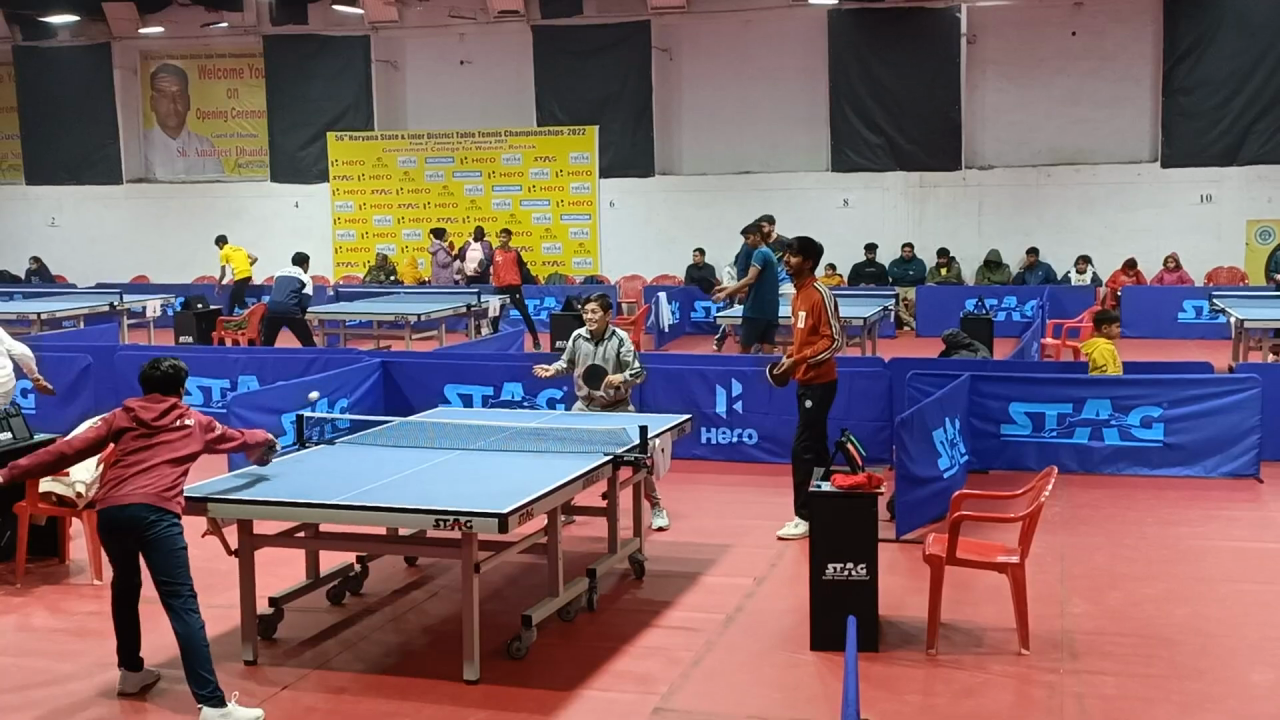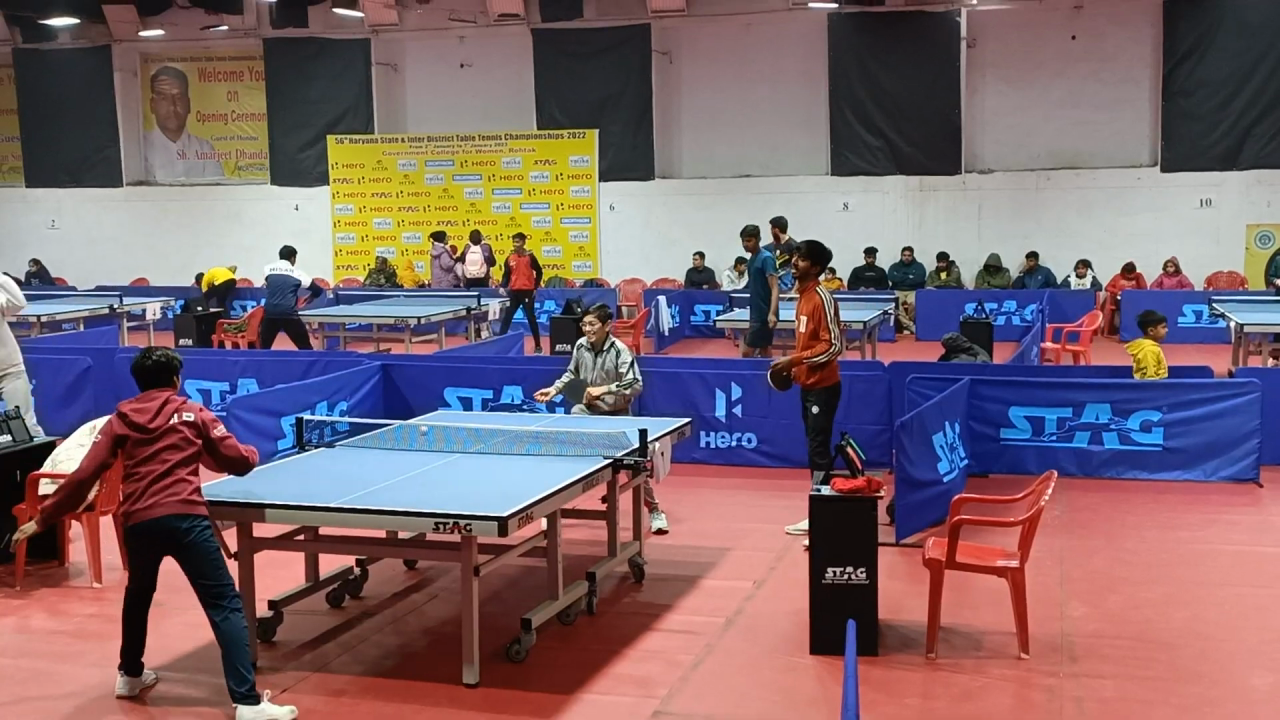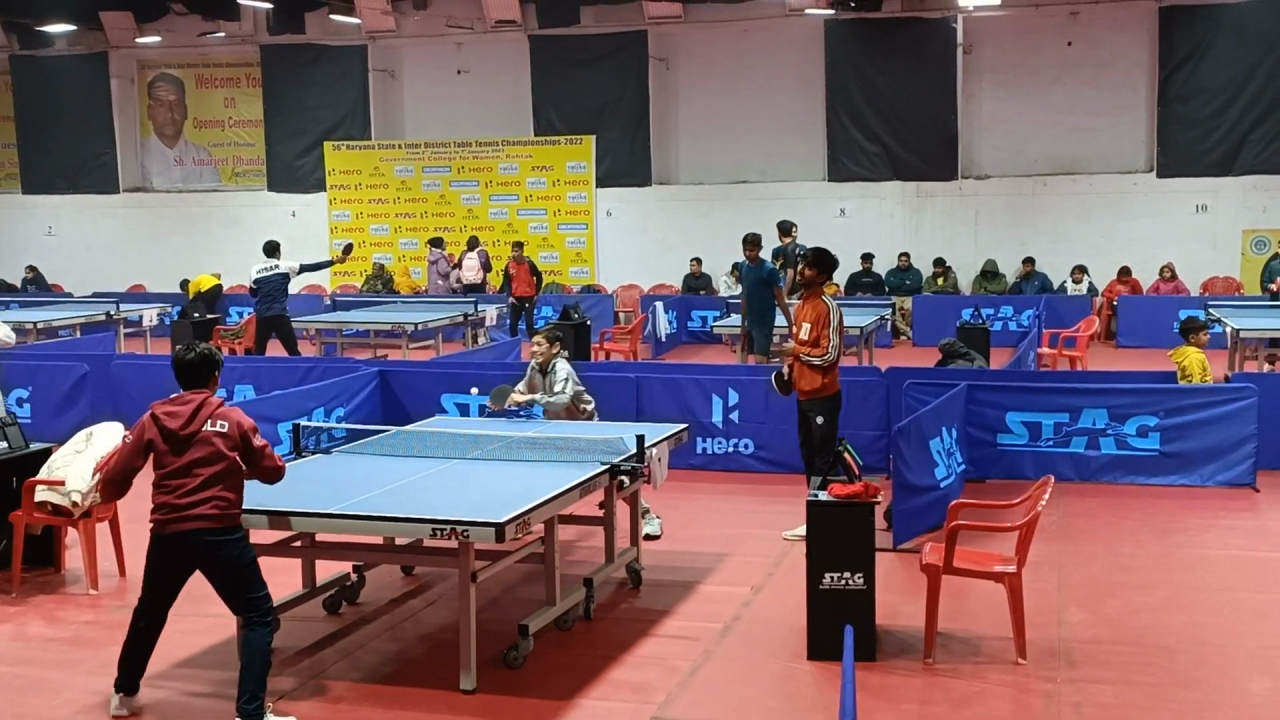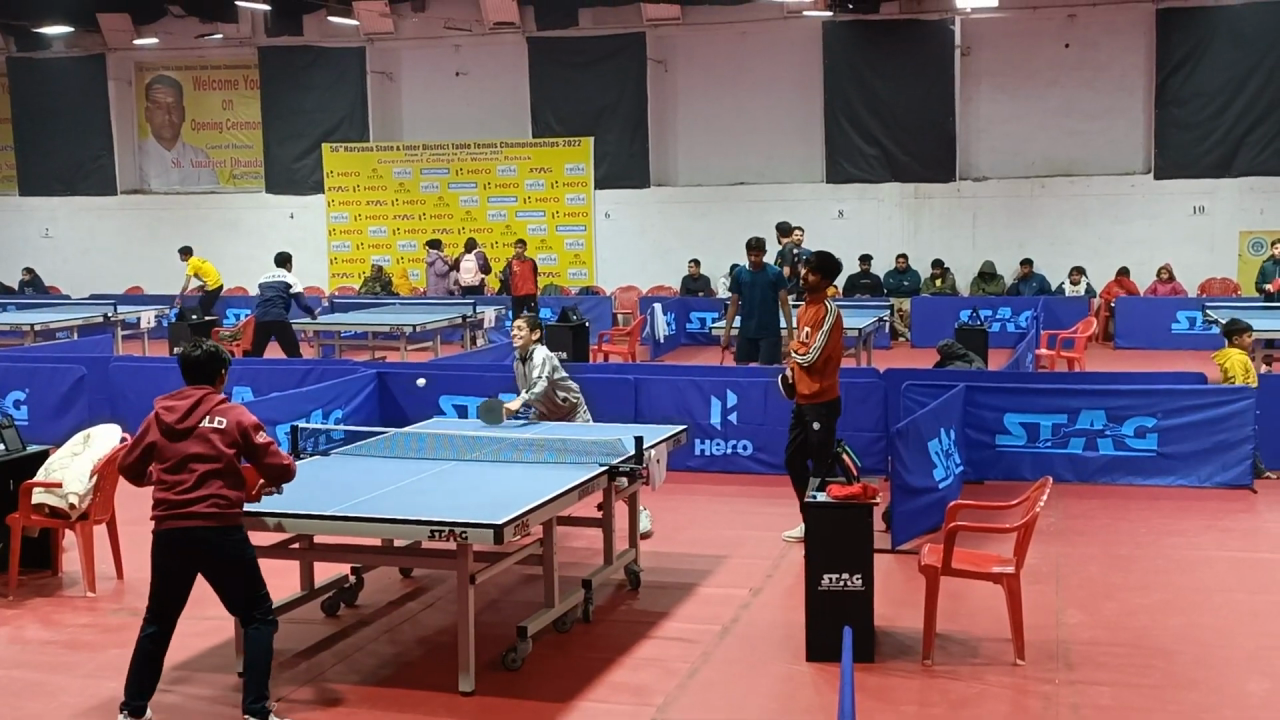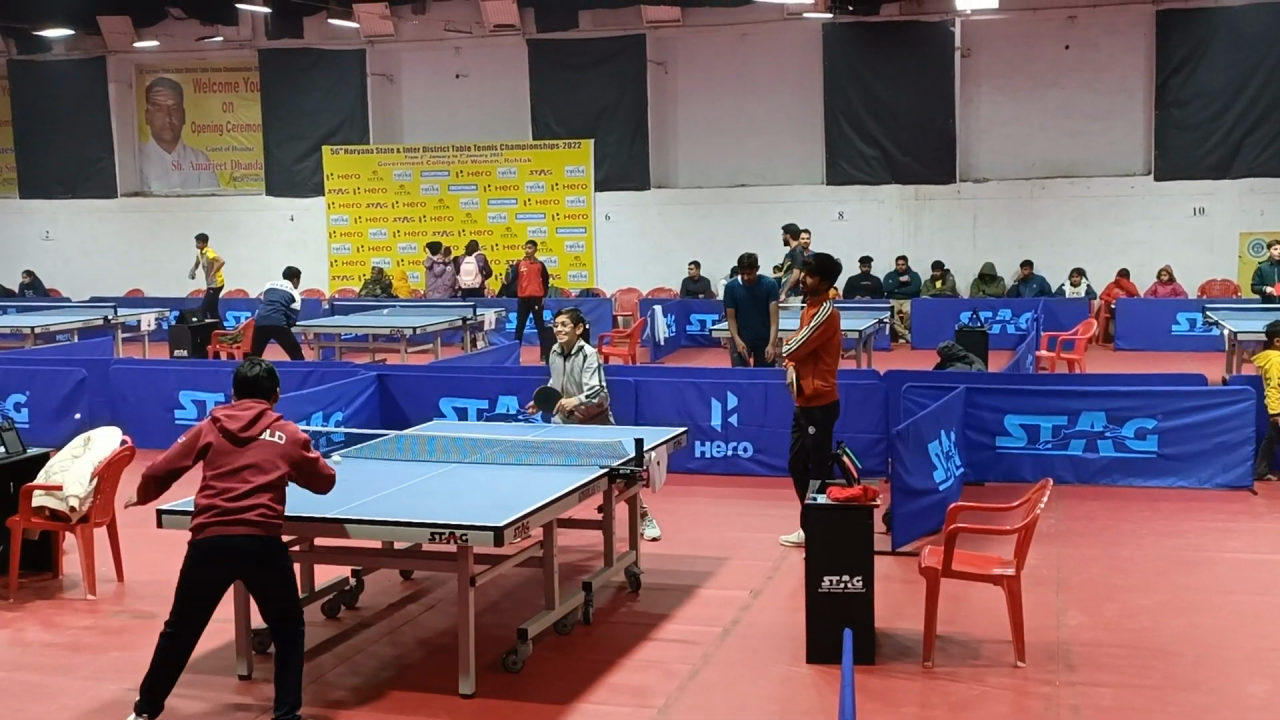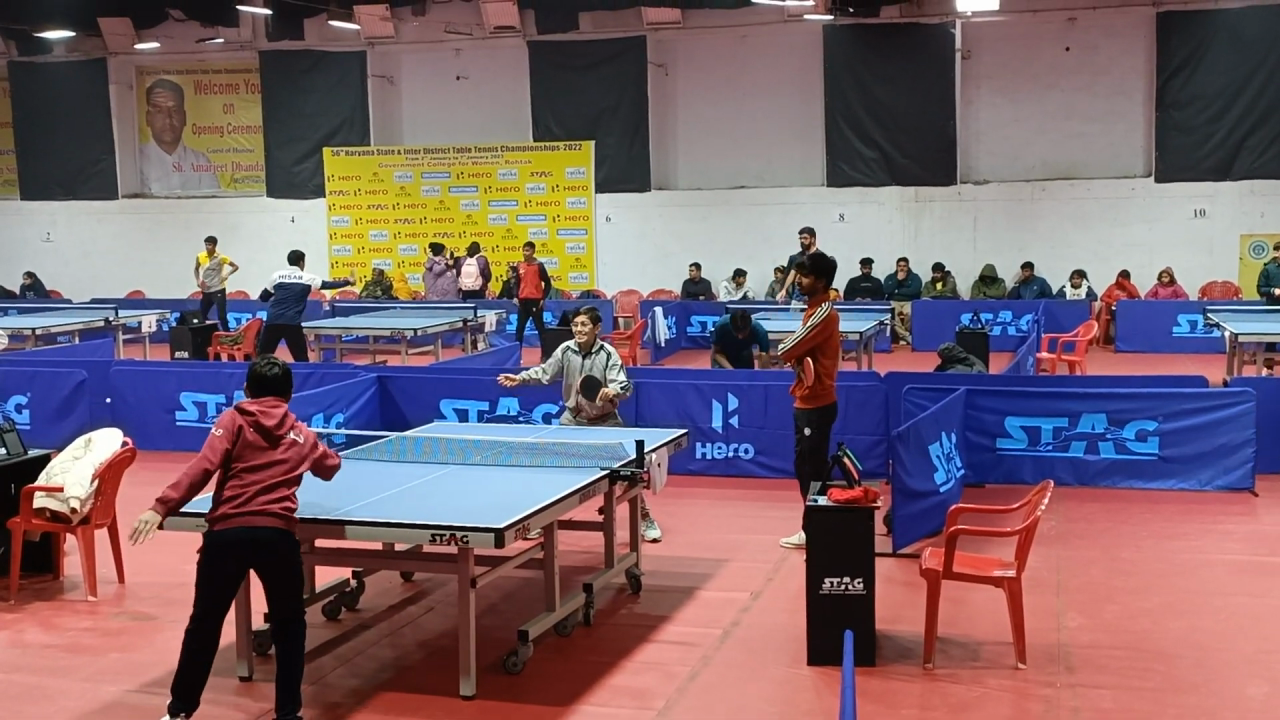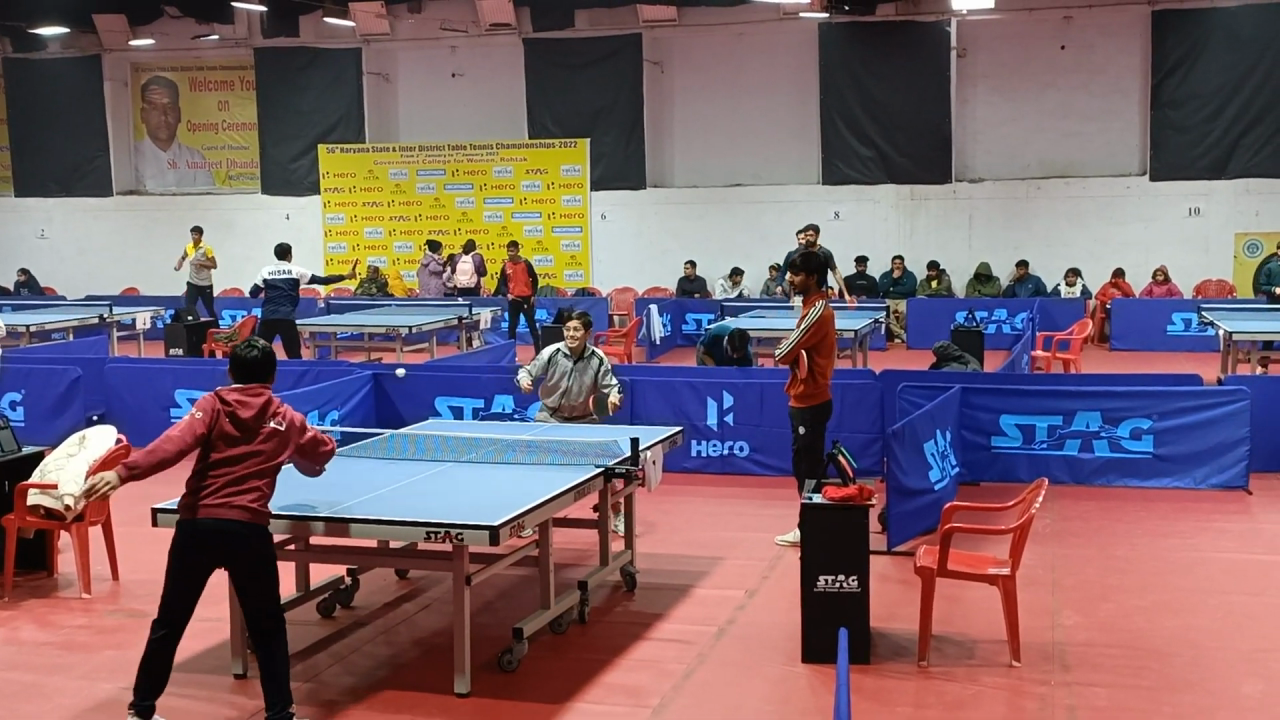
dt=0.3s
person 1, frame 1
left shoulder: (122, 416)
right shoulder: (195, 422)
left elbow: (69, 449)
right elbow: (236, 437)
right wrist: (263, 440)
left hip: (110, 511)
right hip: (154, 513)
left knee: (125, 585)
right knee: (182, 604)
left ankle: (131, 671)
person 1, frame 2
left shoulder: (119, 420)
right shoulder: (193, 414)
left elbow: (84, 477)
right elbow: (240, 461)
left wrist: (44, 516)
right wrist: (251, 453)
left hip: (137, 524)
right hip: (184, 519)
left knee: (138, 595)
right knee: (226, 605)
left ankle: (131, 675)
person 1, frame 3
left shoulder: (151, 421)
right shoulder: (232, 419)
left elbow: (116, 476)
right elbow: (272, 471)
left wrist: (107, 492)
right wrist: (241, 467)
left hip: (167, 534)
right hip: (220, 533)
left knee: (149, 610)
right knee: (258, 617)
person 1, frame 4
left shoulder: (158, 417)
right shoulder: (234, 416)
left elbow: (129, 469)
right elbow: (282, 471)
right wrist: (263, 482)
left hip: (169, 533)
right hip: (218, 531)
left knee: (158, 621)
right knee: (258, 618)
person 1, frame 5
left shoulder: (210, 427)
right shoulder: (288, 434)
left elbow: (157, 474)
right elbow: (324, 481)
left wrist: (142, 496)
left hip: (209, 540)
right hip: (262, 541)
left knee: (179, 628)
right knee: (288, 630)
person 1, frame 6
left shoulder: (233, 419)
right shoulder: (302, 434)
left elbow: (203, 467)
right elbow: (331, 466)
left wrist: (161, 507)
left hip: (227, 533)
right hip: (277, 535)
left knee: (204, 624)
right knee: (289, 628)
person 1, frame 7
left shoulder: (213, 406)
right shoulder: (286, 419)
left elbow: (175, 442)
right elbow: (323, 450)
left wrist: (122, 472)
left hip: (198, 524)
right hip: (249, 529)
left knee: (169, 620)
right knee: (268, 624)
person 2, frame 1
left shoulder: (820, 295)
right shoulder: (798, 294)
left elbow: (834, 341)
left wrist: (798, 360)
right wrist: (790, 356)
left hip: (819, 382)
right hip: (805, 381)
left knee: (802, 448)
right knee: (816, 448)
left ankle: (804, 517)
person 2, frame 2
left shoulder: (822, 299)
right shoulder: (803, 298)
left elbow: (833, 346)
left wrist: (795, 359)
right wrist: (792, 363)
left hip: (823, 388)
right hip: (809, 387)
left knee: (820, 454)
right knee: (815, 453)
person 2, frame 3
left shoulder: (827, 308)
right shoulder: (801, 305)
left elbow: (829, 354)
left wrist: (795, 350)
right wrist: (791, 364)
left hip: (823, 397)
right hip: (804, 395)
left knee: (824, 464)
right knee: (810, 461)
person 2, frame 4
left shoulder: (829, 312)
right shoulder: (804, 308)
left elbow: (811, 356)
left wrist: (793, 346)
right wrist: (791, 368)
left hip: (822, 402)
right hip: (802, 400)
left knee: (821, 469)
right knee: (793, 460)
person 2, frame 5
left shoulder: (825, 313)
right shoulder: (809, 309)
left elbow: (792, 349)
left wrist: (788, 344)
right wrist: (792, 367)
left hip: (820, 404)
right hip: (804, 402)
left knee: (819, 471)
right knee: (797, 465)
person 2, frame 6
left shoulder: (823, 313)
right shoulder: (816, 309)
left elbow: (786, 351)
right elbow: (802, 350)
left wrist: (792, 350)
right wrist: (798, 358)
left hip: (816, 404)
right hip: (808, 401)
left knee: (814, 471)
right knee: (804, 468)
person 2, frame 7
left shoulder: (817, 311)
right shoulder: (815, 307)
left elbow: (783, 355)
right elbow: (796, 349)
left wrist: (786, 350)
right wrist: (792, 352)
left hip: (810, 401)
right hip: (805, 399)
left knee: (810, 468)
right knee: (803, 467)
person 3, frame 1
left shoulder: (620, 339)
right shoulder: (577, 337)
left elbow: (639, 373)
right elbow: (567, 362)
left wrist: (621, 378)
right wrist: (553, 369)
left hip: (617, 408)
right hip: (586, 406)
left ankle: (656, 507)
person 3, frame 2
left shoulder: (619, 350)
right shoulder: (581, 346)
left elbow: (636, 385)
right elbow: (571, 374)
left wrist: (603, 389)
right wrist: (554, 389)
left hip: (616, 414)
right hip: (586, 410)
left ankle: (655, 511)
person 3, frame 3
left shoulder: (561, 369)
right shoulder: (535, 367)
left elbow: (561, 400)
right elbow: (525, 388)
left wrist: (528, 398)
right wrist: (513, 397)
left ankle: (647, 516)
person 3, frame 4
left shoulder: (542, 356)
right shoulder: (518, 358)
left elbow: (541, 385)
left wrist: (518, 402)
right wrist: (516, 406)
left hip: (572, 417)
right hip: (544, 419)
left ankle: (638, 511)
person 3, frame 5
left shoulder: (588, 354)
right shoulder: (555, 352)
left elbow: (597, 391)
left wrist: (576, 400)
left hip: (595, 420)
right hip: (565, 420)
left ankle: (644, 519)
person 3, frame 6
left shoulder: (608, 354)
right shoulder: (566, 350)
left elbow: (624, 386)
right elbow: (545, 371)
left wrist: (613, 391)
right wrist: (520, 378)
left hip: (605, 421)
right hip: (573, 419)
left ankle: (646, 521)
person 3, frame 7
left shoulder: (597, 358)
right shoulder: (552, 352)
left elbow: (612, 386)
right elbow: (527, 370)
left wrist: (614, 396)
right wrist: (524, 380)
left hip: (583, 419)
right hip: (550, 417)
left ankle: (618, 516)
